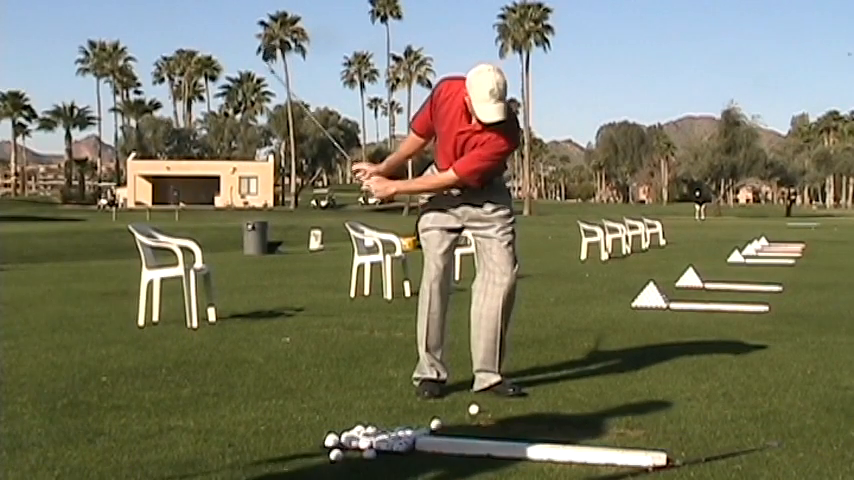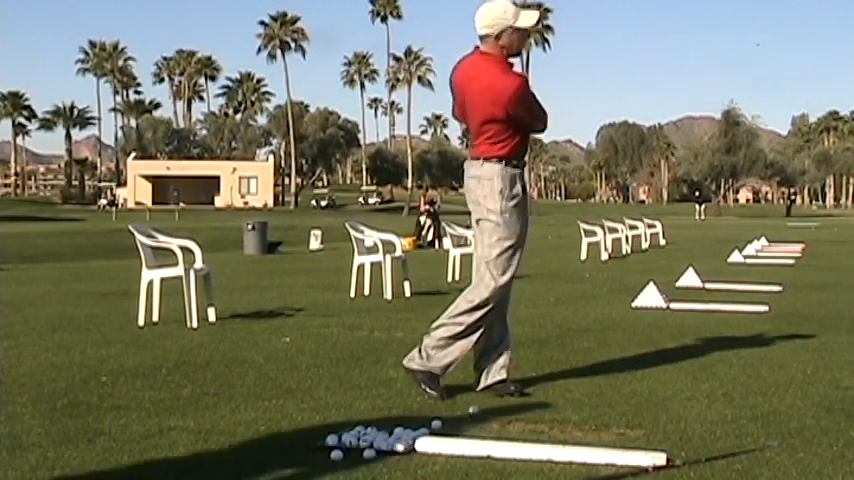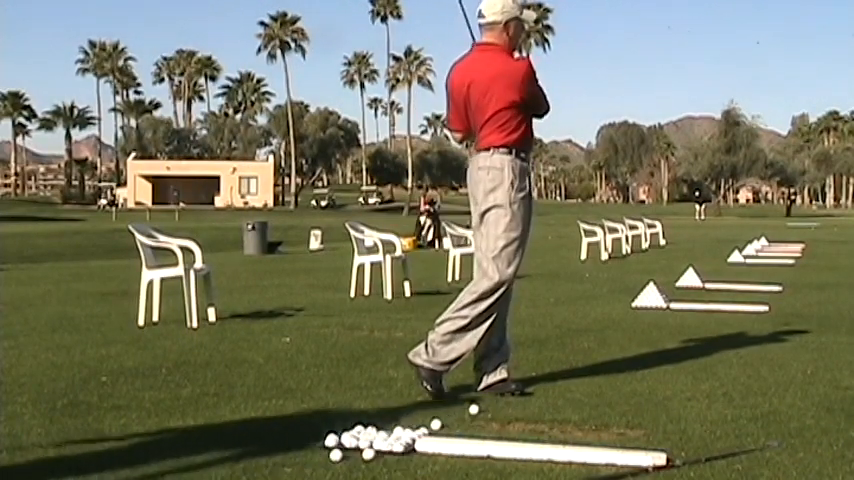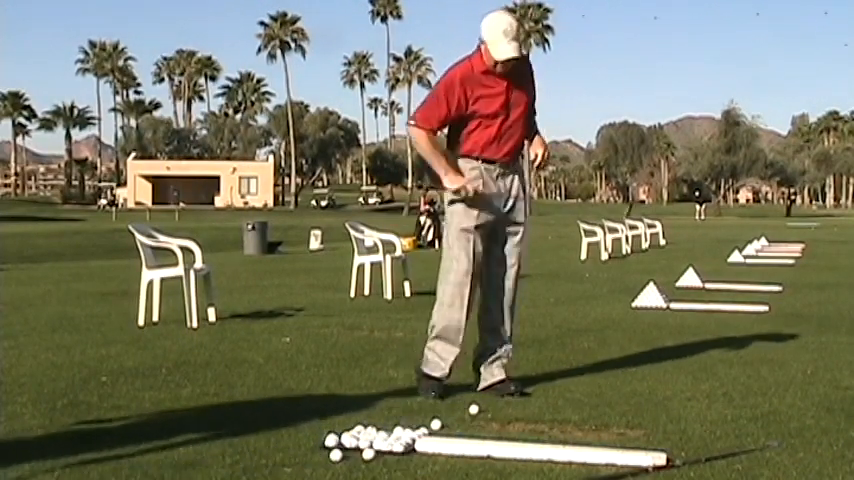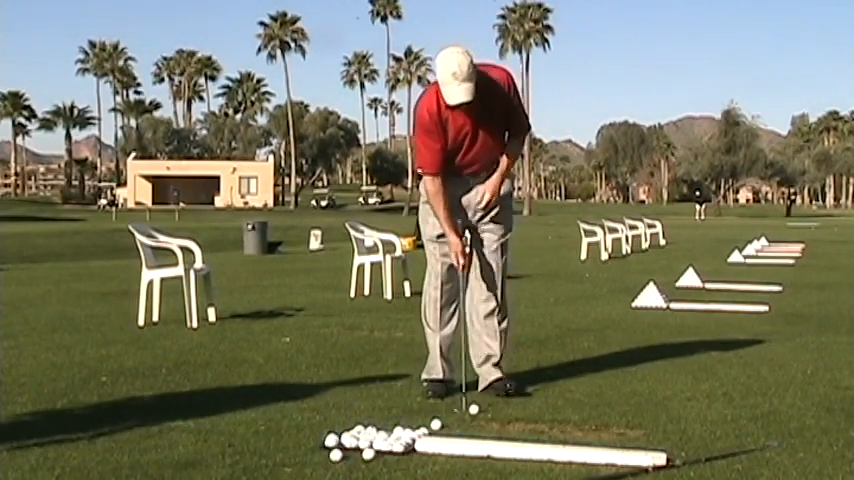
dt=0.7s
person 1, frame 1
left shoulder: (505, 133)
right shoulder: (445, 91)
left elbow: (454, 178)
right elbow: (420, 134)
left wrist: (395, 188)
right wrist: (384, 168)
left hip: (486, 198)
right hip: (441, 193)
left knee: (501, 276)
right knee: (435, 274)
left ankle: (488, 372)
right ankle: (429, 370)
person 1, frame 2
left shoulder: (464, 68)
right shoulder: (511, 84)
right elbow: (539, 124)
right wrist: (519, 116)
left hip: (482, 171)
right hip: (499, 178)
left knee: (492, 277)
right knee: (493, 279)
left ankle: (491, 370)
right ankle: (428, 357)
person 1, frame 3
left shoulder: (459, 71)
right shoulder: (518, 69)
left elbow: (459, 133)
right elbow: (541, 109)
left hip: (481, 165)
right hip: (506, 169)
left knee: (493, 272)
right knee: (496, 273)
left ankle: (491, 370)
right ankle: (433, 354)
person 1, frame 4
left shoulder: (523, 69)
right shoulder: (461, 77)
right elbow: (419, 129)
left wrist: (535, 138)
right wrist: (447, 173)
left hip: (512, 177)
right hip: (470, 178)
left knee: (504, 276)
right knee: (460, 272)
left ankle: (493, 369)
right ankle: (436, 365)
person 1, frame 5
left shoulder: (501, 81)
right shoulder: (429, 106)
left elbow: (519, 131)
right elbow: (431, 176)
left wrist: (501, 175)
right wrist: (451, 234)
left hip: (490, 183)
right hip: (445, 187)
left knee: (491, 275)
right knee: (441, 276)
left ankle: (490, 368)
right ankle: (438, 370)
